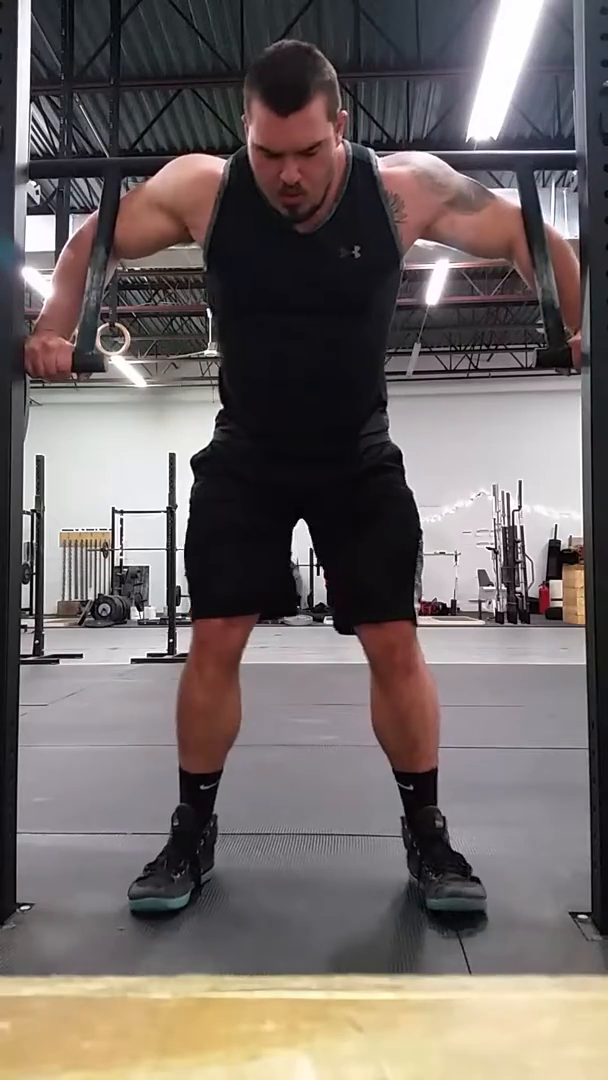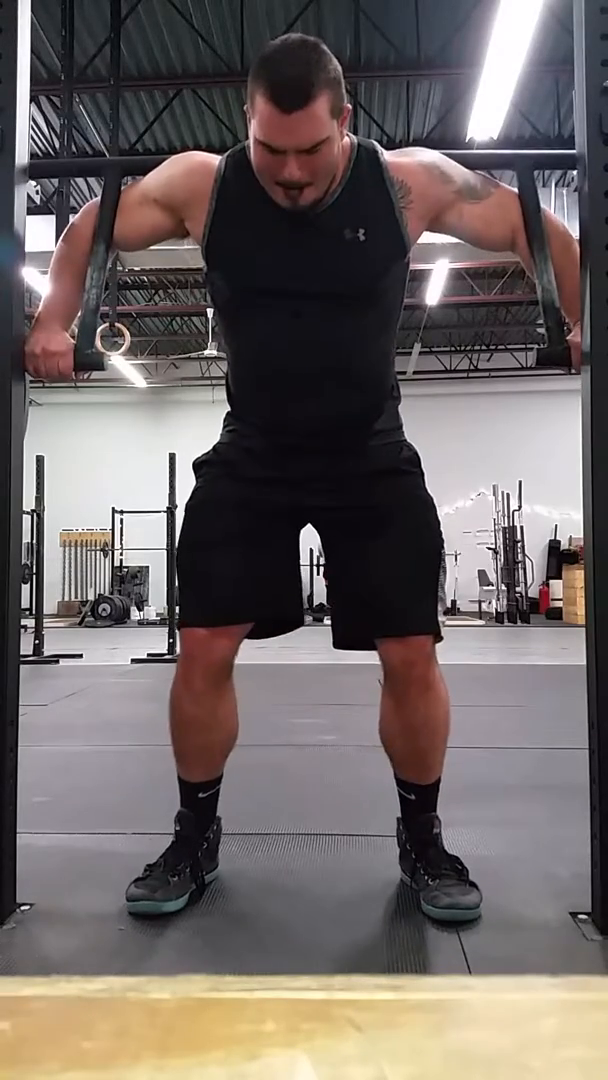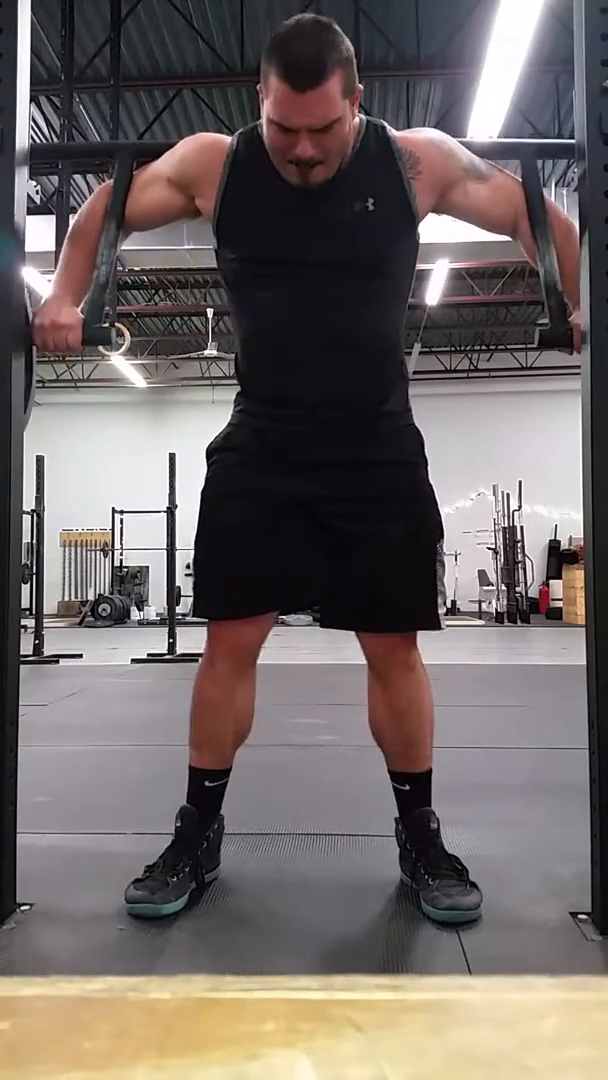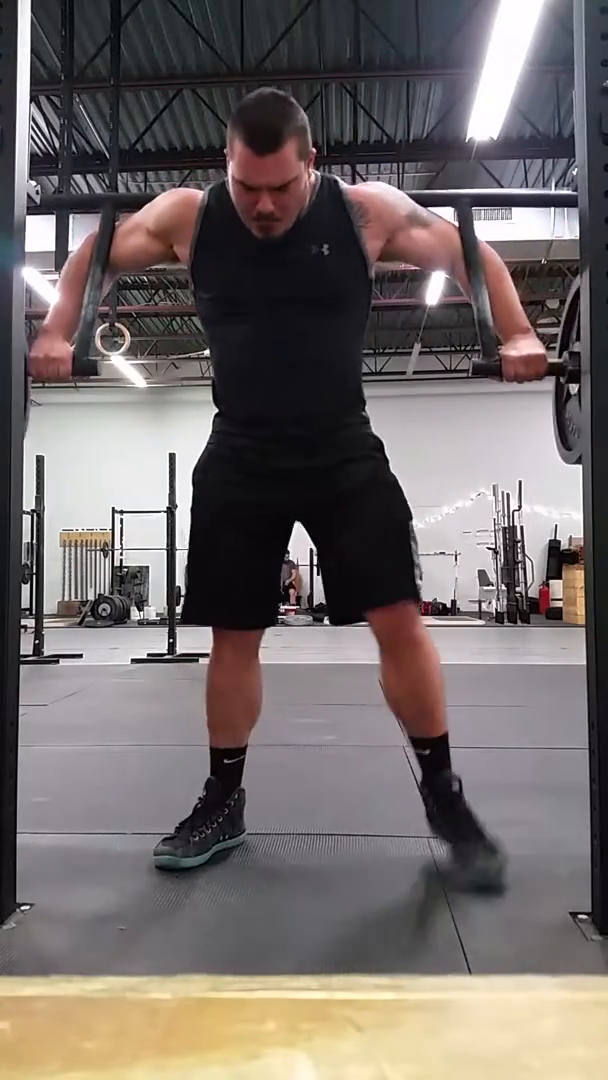
dt=1s
person 1, frame 1
left shoulder: (404, 188)
right shoulder: (199, 188)
left elbow: (529, 240)
right elbow: (94, 240)
left wrist: (577, 333)
right wrist: (54, 330)
left hip: (359, 461)
right hip: (242, 459)
left knee: (393, 644)
right knee: (214, 643)
left ankle: (427, 835)
right ankle: (192, 832)
person 1, frame 2
left shoulder: (410, 182)
right shoulder: (199, 185)
left elbow: (537, 232)
right elbow: (88, 230)
left wrist: (578, 325)
right wrist: (53, 323)
left hip: (372, 464)
right hip: (248, 462)
left knee: (411, 657)
right knee: (203, 651)
left ankle: (422, 838)
right ankle: (195, 837)
person 1, frame 3
left shoulder: (417, 161)
right shoulder: (212, 164)
left elbow: (535, 216)
right elbow: (104, 209)
left wrist: (578, 305)
right wrist: (65, 299)
left hip: (378, 451)
right hip: (259, 448)
left knee: (394, 646)
right knee: (231, 640)
left ankle: (419, 836)
right ankle: (198, 834)
person 1, frame 4
left shoulder: (368, 211)
right shoulder: (186, 215)
left elbow: (468, 254)
right elbow: (94, 256)
left wrist: (516, 334)
right wrist: (58, 334)
left hip: (346, 456)
right hip: (239, 460)
left knee: (398, 618)
right knee: (232, 636)
left ankle: (443, 794)
right ankle: (223, 800)
